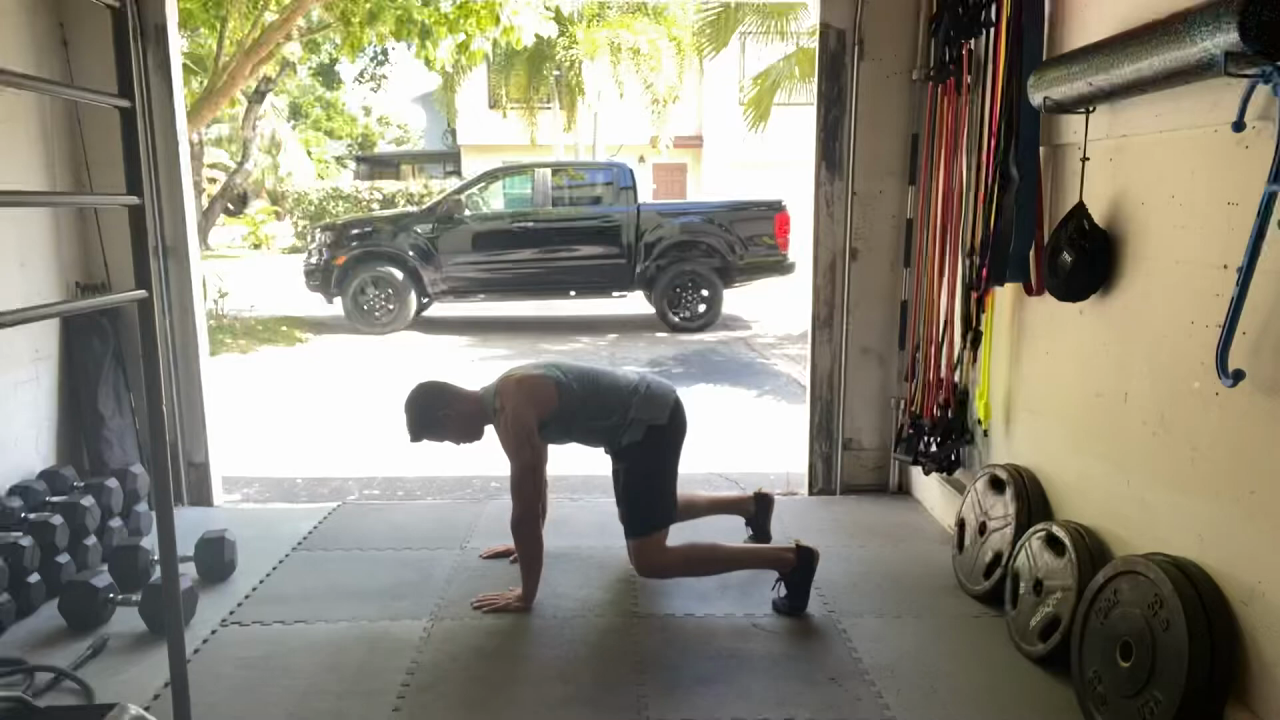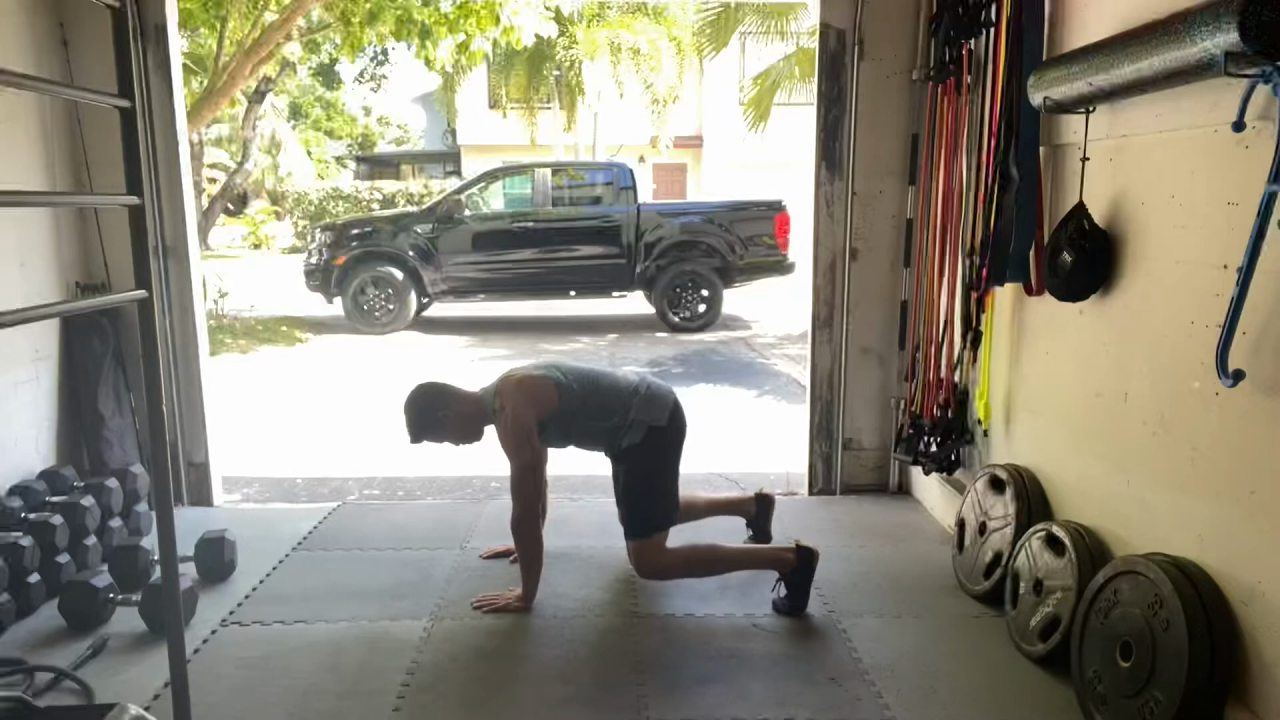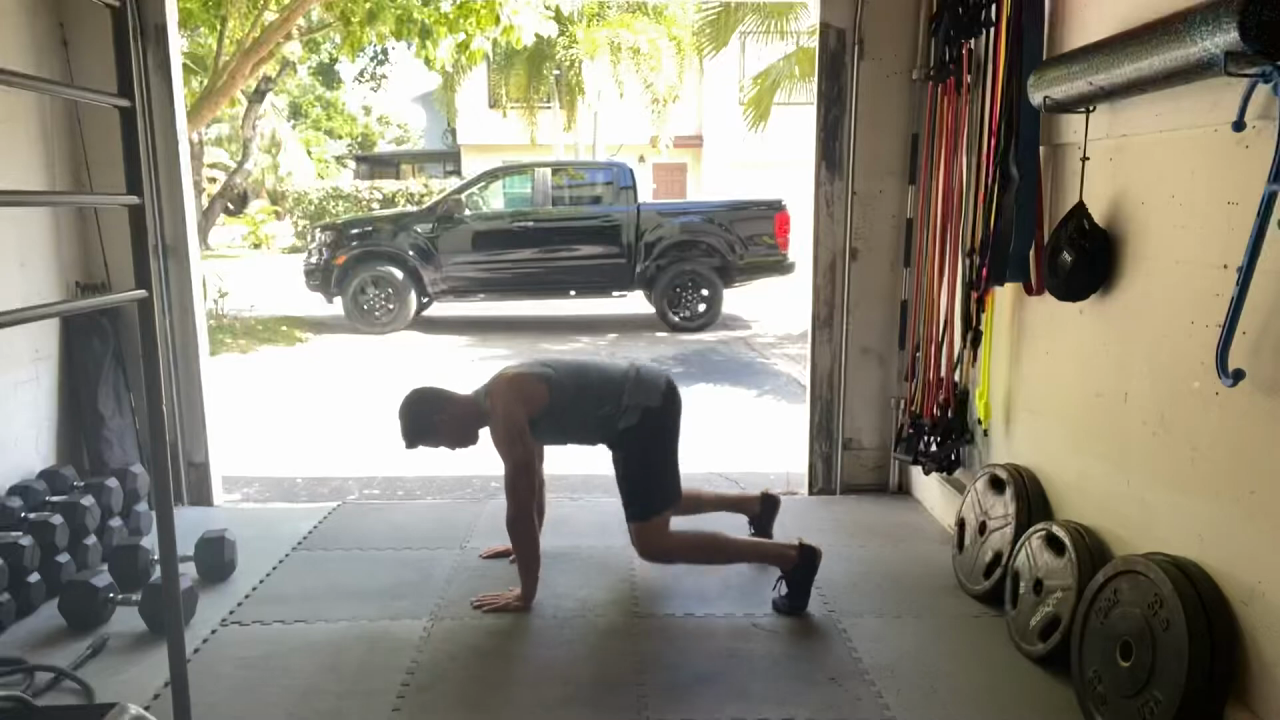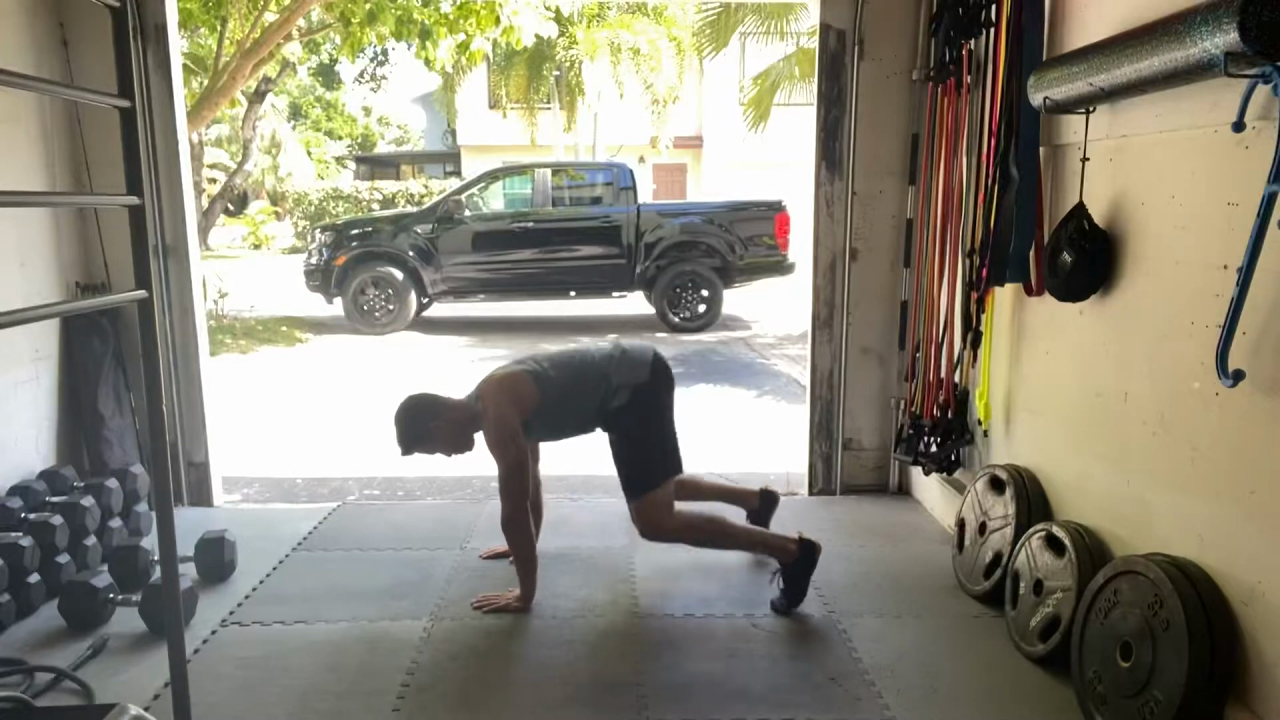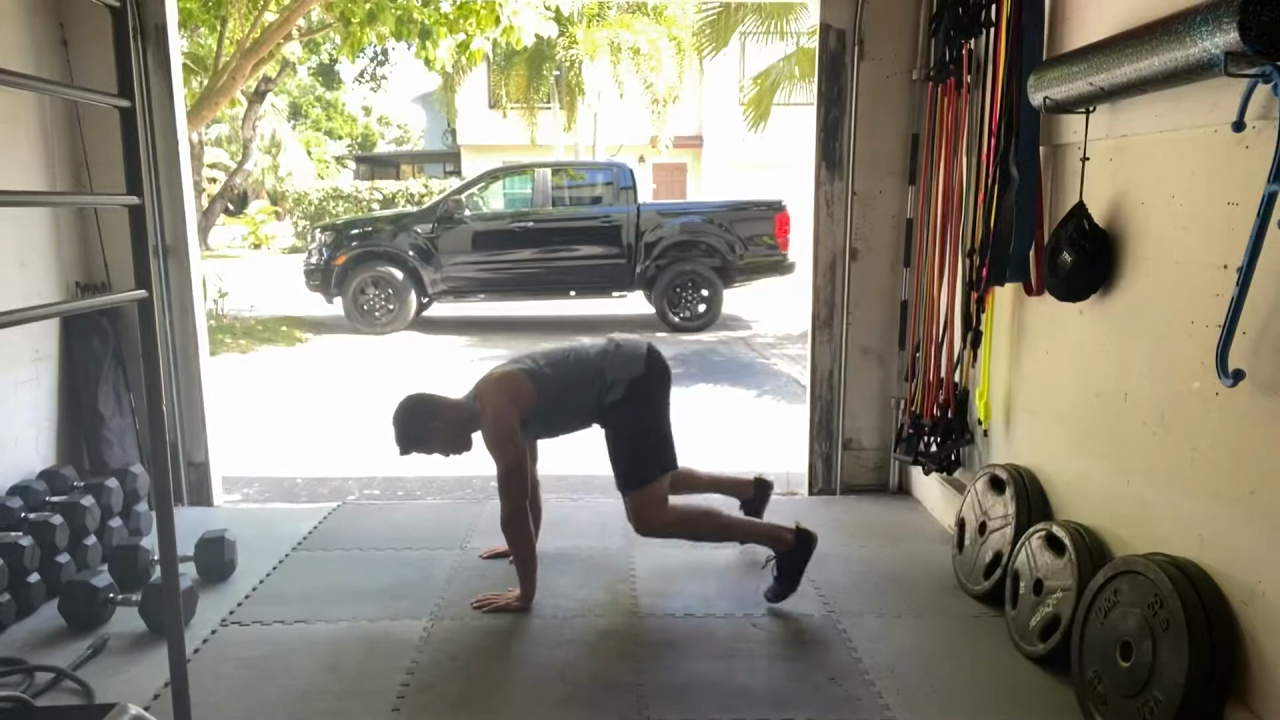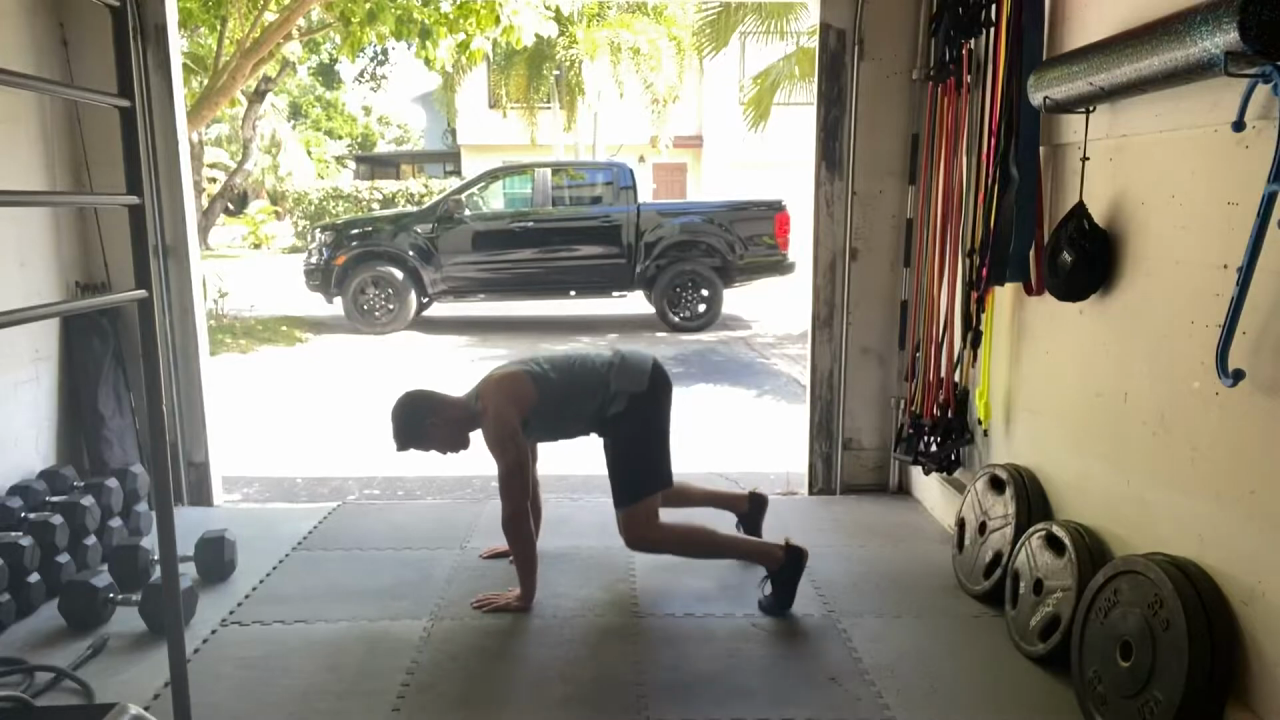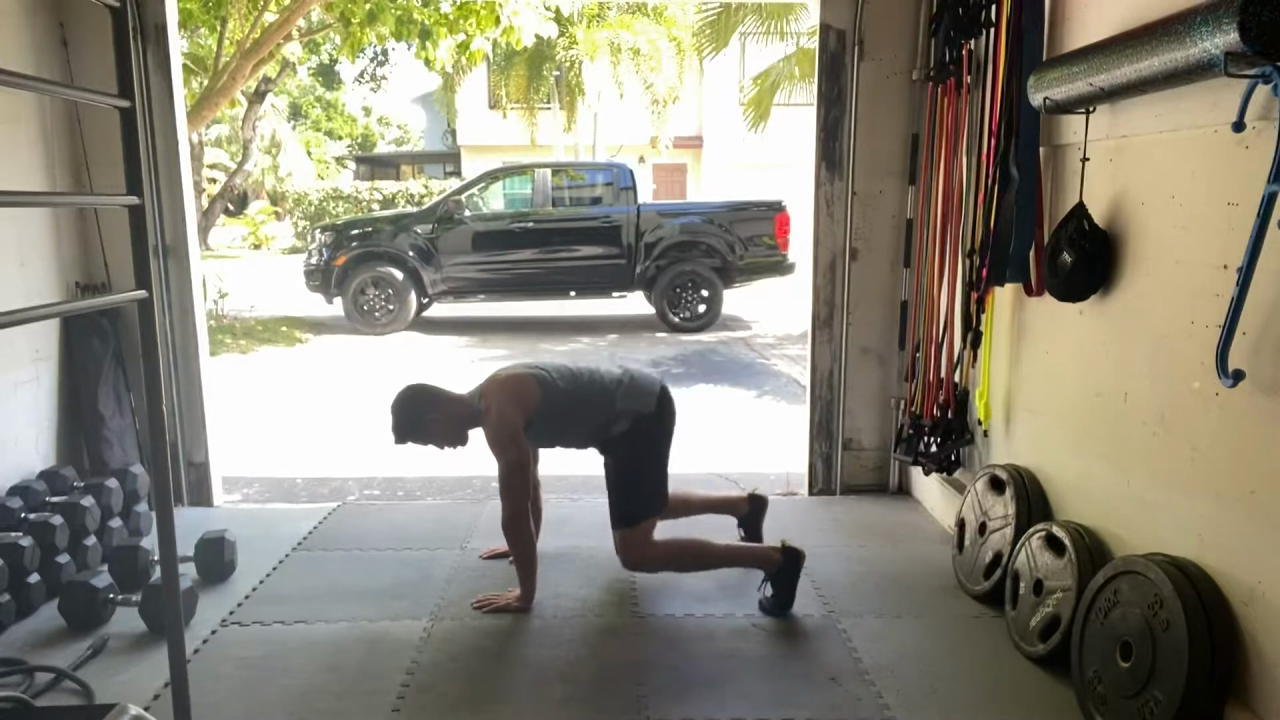
dt=0.1s
person 1, frame 1
left shoulder: (511, 414)
right shoulder: (506, 395)
left elbow: (524, 510)
right elbow: (536, 477)
left wrist: (526, 594)
right wrist: (527, 545)
left hip: (649, 422)
right hip: (647, 409)
left knee: (649, 559)
right knee: (640, 515)
left ankle: (790, 559)
right ankle: (751, 504)
person 1, frame 2
left shoulder: (511, 414)
right shoulder: (506, 395)
left elbow: (525, 511)
right elbow: (536, 479)
left wrist: (526, 594)
right wrist: (527, 545)
left hip: (649, 424)
right hip: (646, 410)
left knee: (649, 562)
right knee: (640, 517)
left ankle: (790, 559)
right ankle: (751, 505)
person 1, frame 3
left shoulder: (503, 413)
right shoulder: (498, 398)
left elbow: (520, 509)
right elbow: (533, 476)
left wrist: (526, 593)
right wrist: (527, 545)
left hip: (645, 406)
right hip: (643, 398)
left knee: (652, 544)
right knee: (655, 502)
left ankle: (793, 557)
right ankle: (758, 506)
person 1, frame 4
left shoulder: (495, 415)
right shoulder: (495, 399)
left elbow: (514, 508)
right elbow: (530, 480)
left wrist: (525, 594)
right wrist: (526, 542)
left hip: (636, 385)
right hip: (636, 379)
left knee: (654, 521)
right knee: (657, 488)
left ankle: (791, 551)
right ankle: (755, 500)
person 1, frame 5
left shoulder: (494, 415)
right shoulder: (492, 398)
left elbow: (513, 508)
right elbow: (528, 479)
left wrist: (525, 593)
right wrist: (526, 541)
left hip: (632, 379)
right hip: (633, 371)
left knee: (648, 516)
right knee: (653, 481)
left ankle: (788, 540)
right ankle: (750, 492)
person 1, frame 6
left shoulder: (494, 414)
right shoulder: (492, 399)
left elbow: (514, 509)
right elbow: (527, 479)
left wrist: (525, 593)
right wrist: (525, 543)
left hip: (634, 392)
right hip: (633, 384)
left knee: (640, 533)
right knee: (650, 494)
left ankle: (779, 558)
right ankle: (746, 504)
person 1, frame 7
left shoulder: (497, 415)
right shoulder: (495, 397)
left elbow: (515, 510)
right elbow: (528, 480)
left wrist: (525, 594)
right wrist: (528, 543)
left hip: (638, 414)
right hip: (638, 403)
left knee: (635, 551)
right knee: (643, 508)
left ankle: (776, 558)
right ankle: (744, 506)
